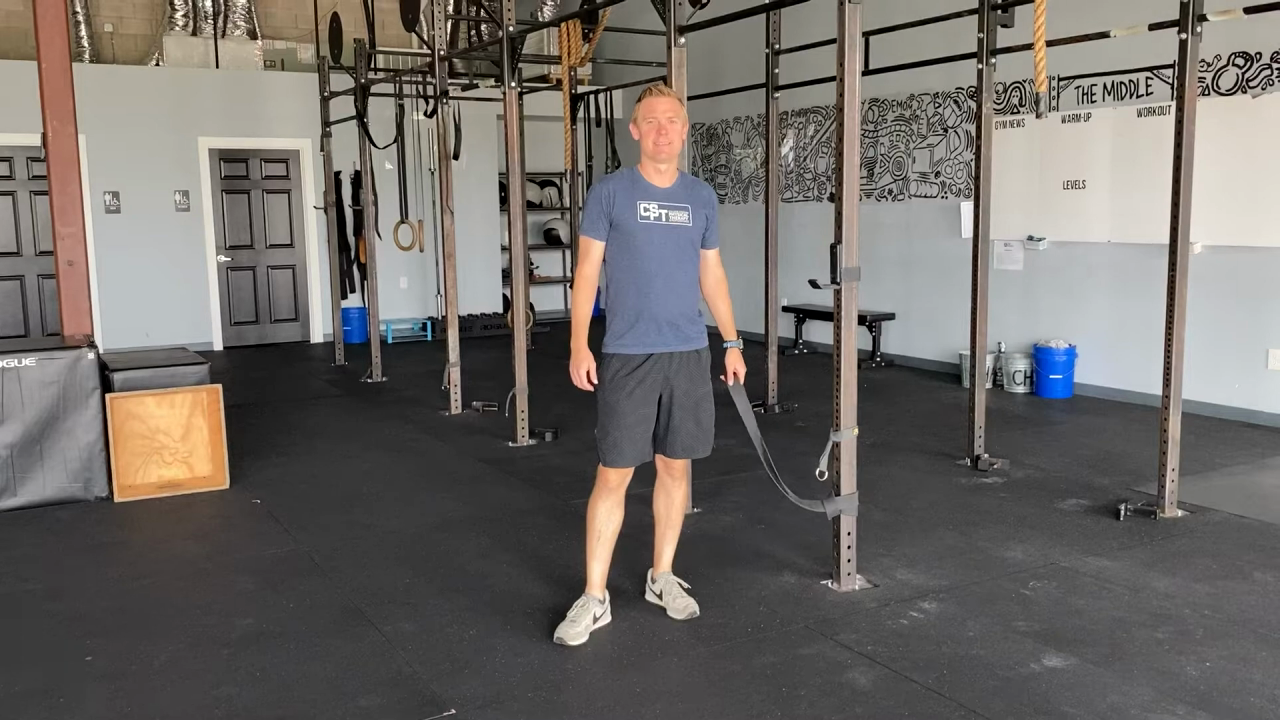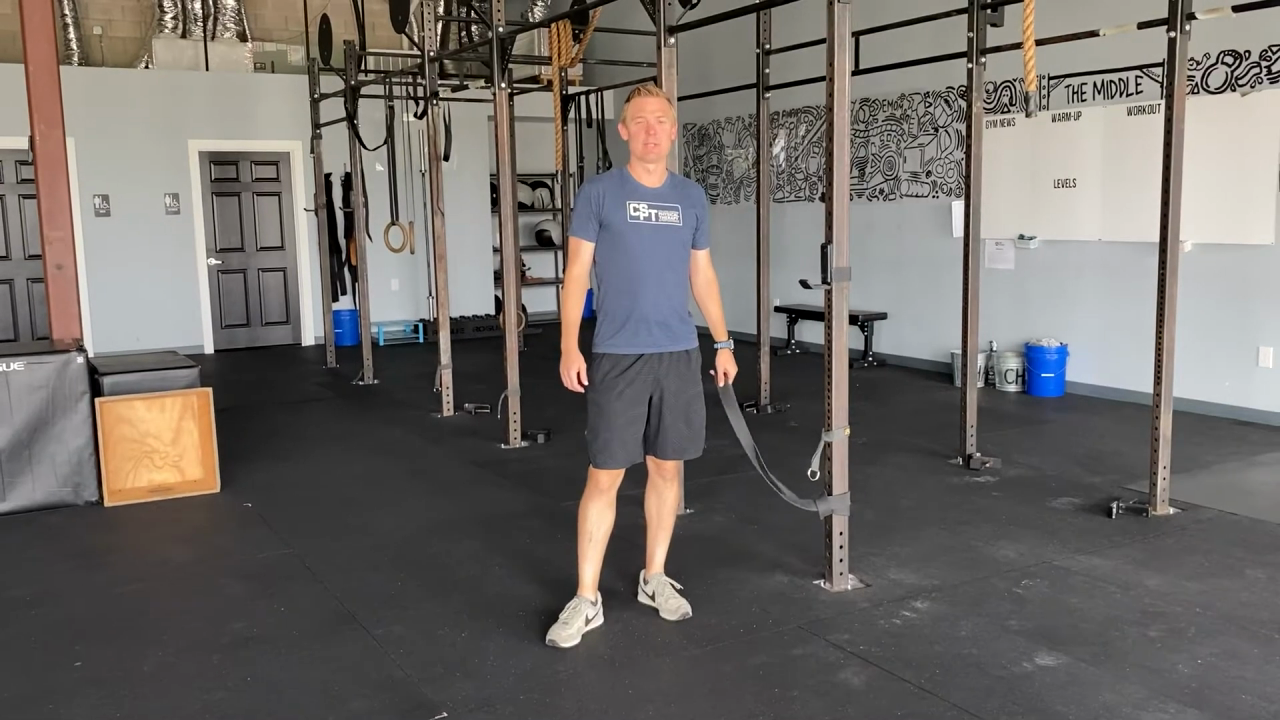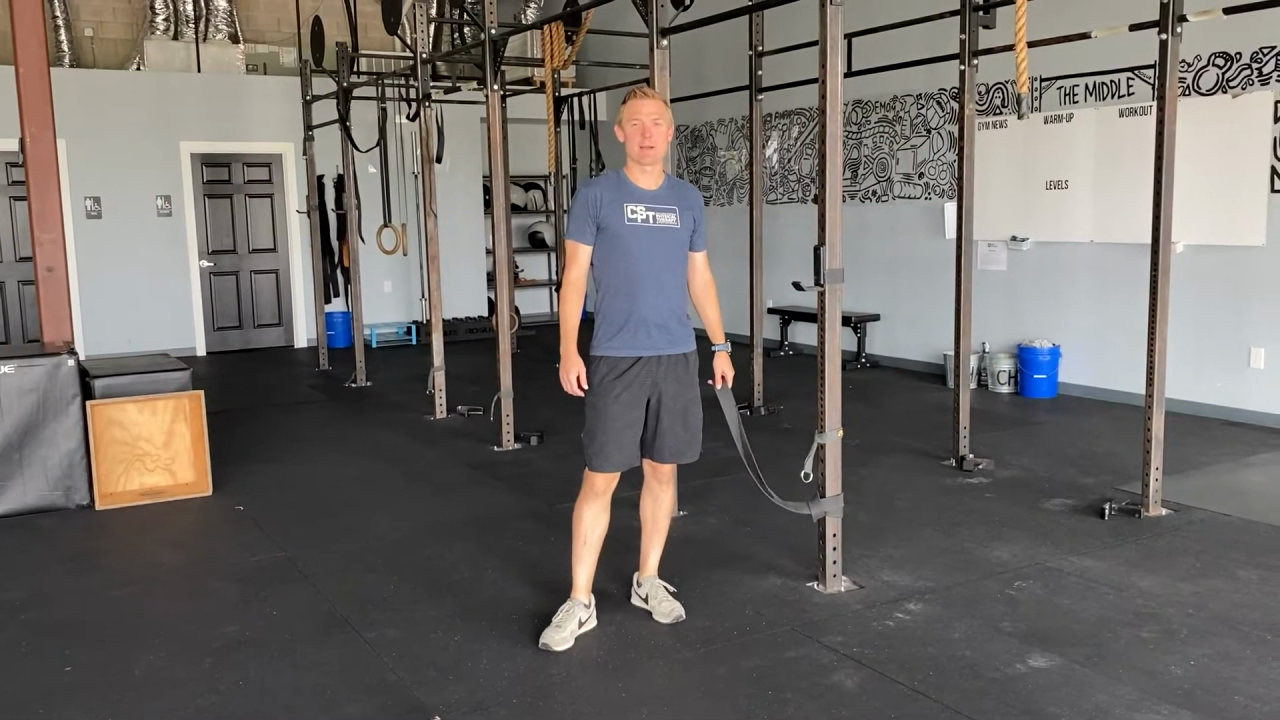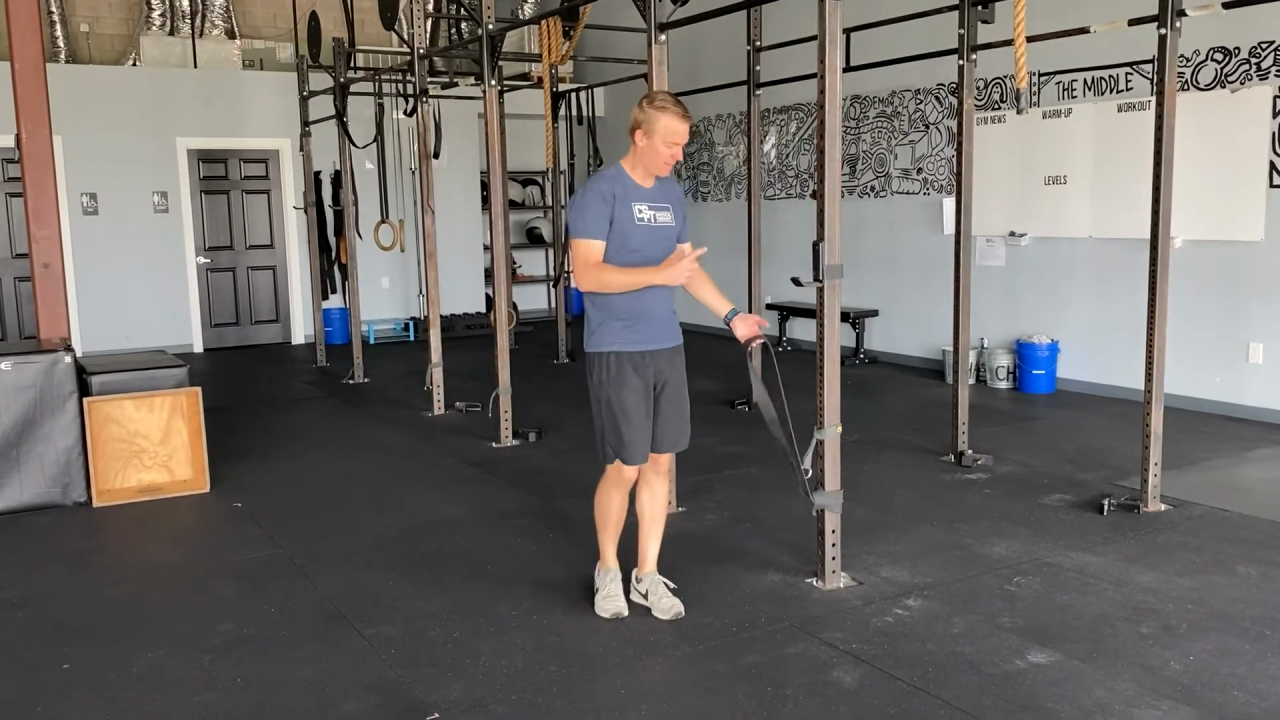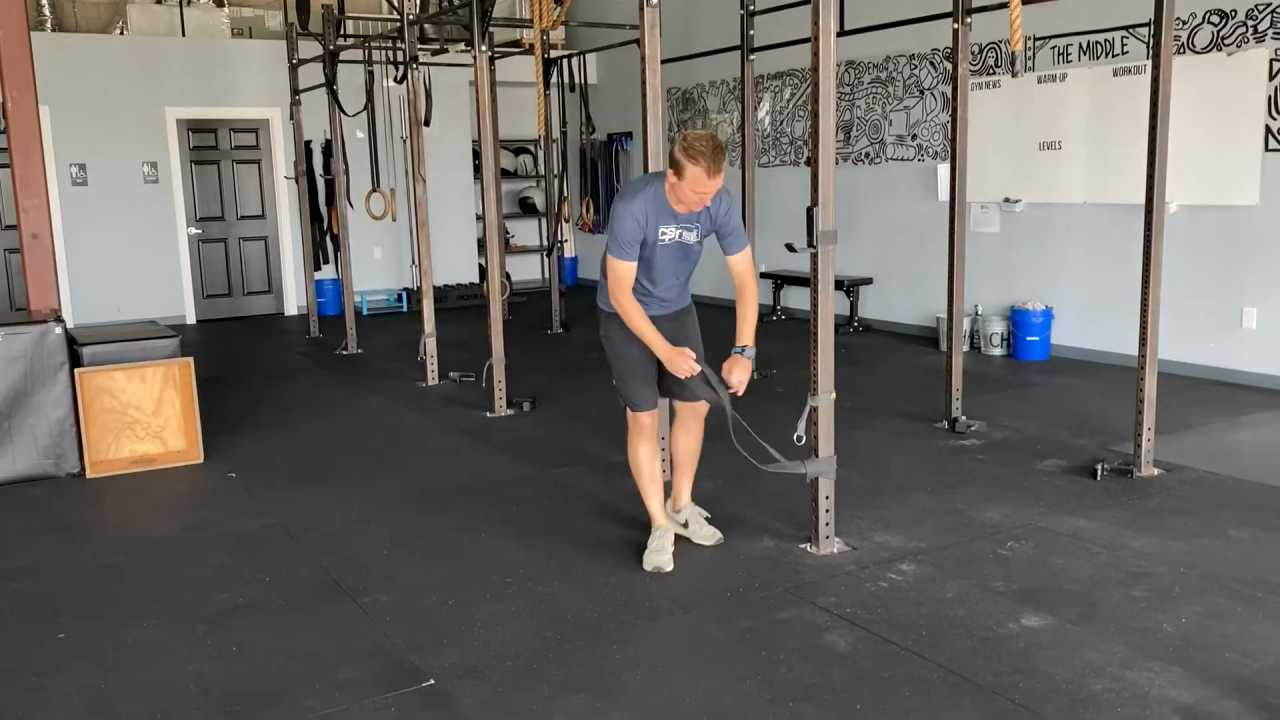
dt=1s
person 1, frame 1
left shoulder: (702, 197)
right shoulder: (609, 192)
right elbow: (588, 273)
left wrist: (733, 343)
right wrist: (579, 346)
left hip: (690, 353)
right hip: (627, 355)
left knee: (675, 467)
right knee: (614, 474)
left ankle: (662, 577)
right ankle: (594, 597)
person 1, frame 2
left shoulder: (691, 197)
right shoulder: (598, 192)
right elbow: (576, 273)
left wrist: (723, 343)
right wrist: (569, 347)
left hip: (679, 354)
right hip: (617, 356)
left knee: (666, 467)
right knee: (604, 476)
left ankle: (654, 578)
right ankle: (586, 599)
person 1, frame 3
left shoulder: (688, 198)
right shoulder: (596, 195)
left elbow: (699, 276)
right elbow: (574, 275)
left wrist: (720, 345)
right wrist: (570, 351)
left hip: (678, 356)
right hip: (614, 359)
left knee: (662, 470)
right knee: (600, 478)
left ankle: (648, 580)
right ankle: (580, 601)
person 1, frame 4
left shoulder: (673, 193)
right shoulder: (599, 192)
right elbow: (586, 274)
left wrist: (732, 314)
right wrist: (658, 273)
left hip: (667, 348)
right hip: (615, 352)
left knee: (660, 463)
right knee: (625, 467)
left ankle: (647, 573)
right ankle: (608, 570)
person 1, frame 5
left shoulder: (720, 203)
right shoulder: (632, 207)
left elbow: (746, 280)
right elbow: (620, 293)
left wrist: (743, 352)
right wrist: (664, 353)
left hip: (678, 308)
right hip: (626, 313)
left knee: (694, 407)
right knee: (643, 418)
left ankle: (680, 506)
right ankle: (659, 526)
